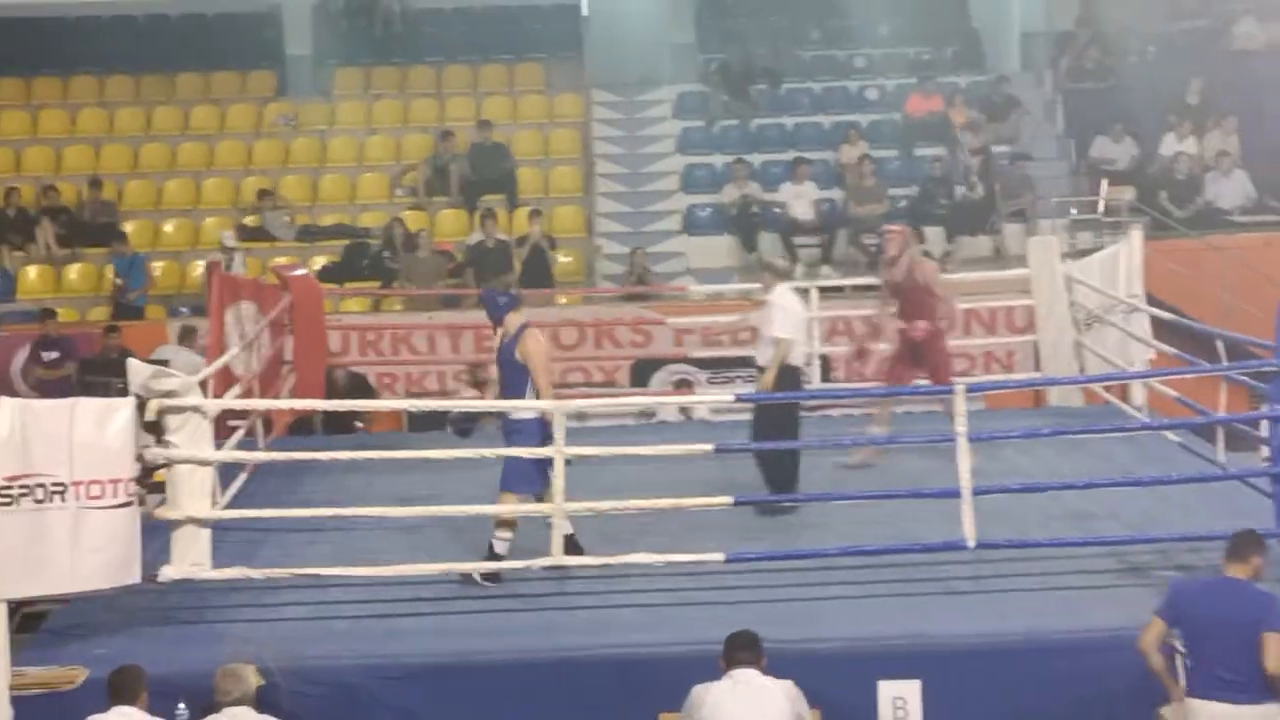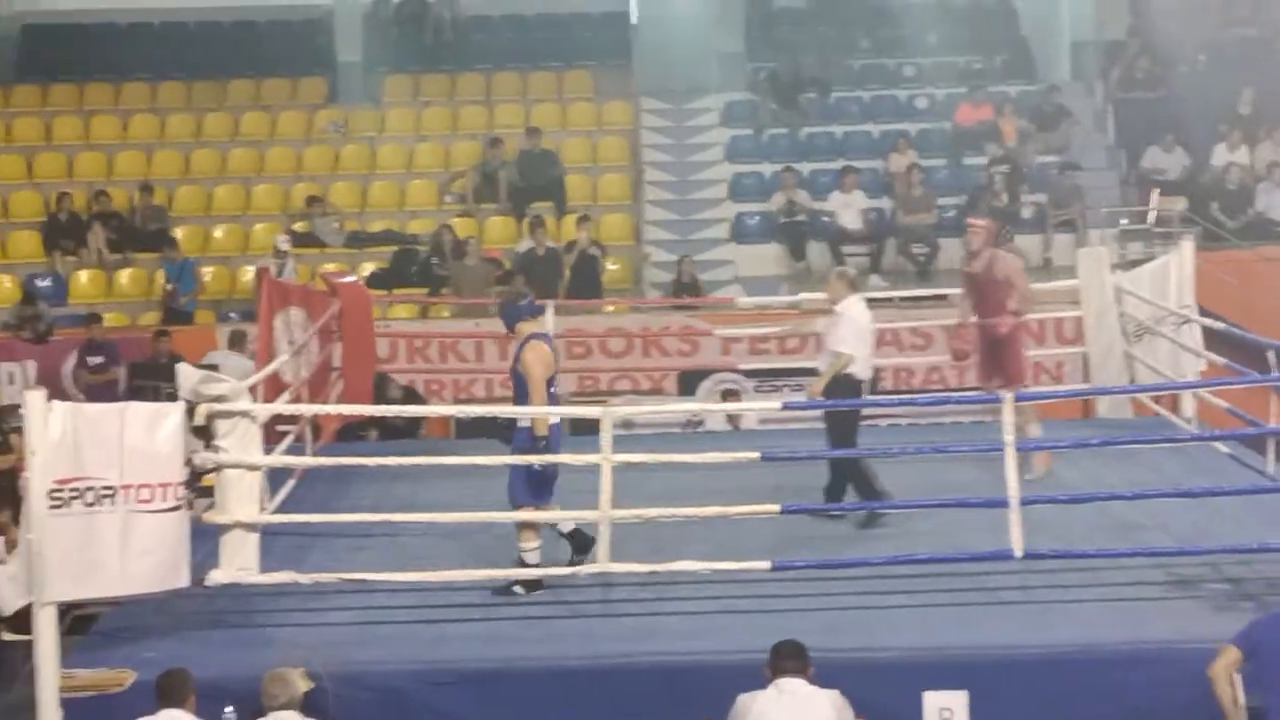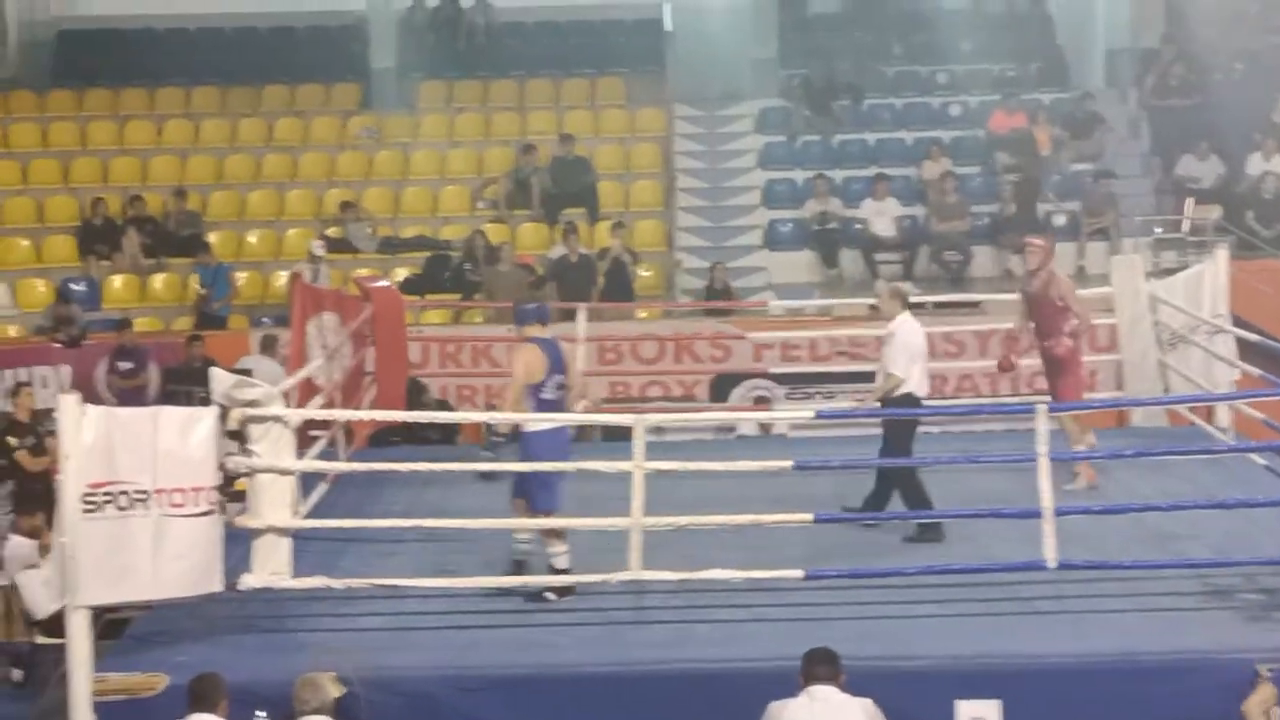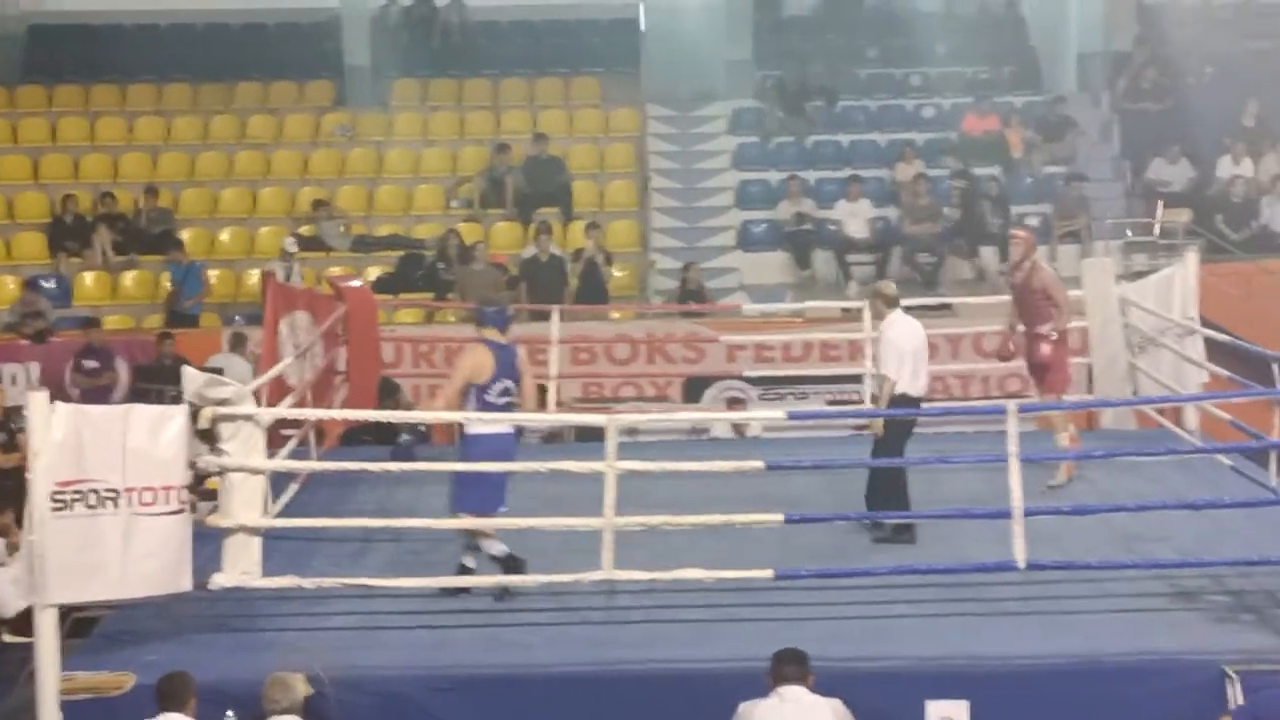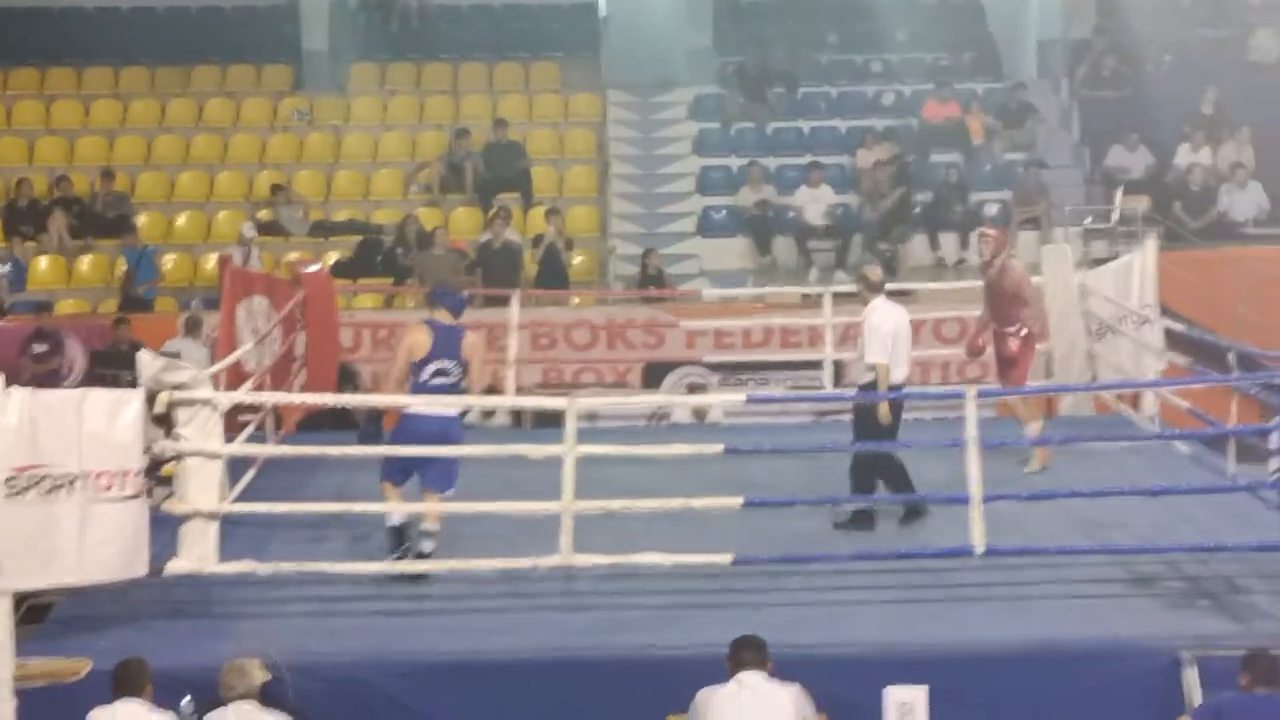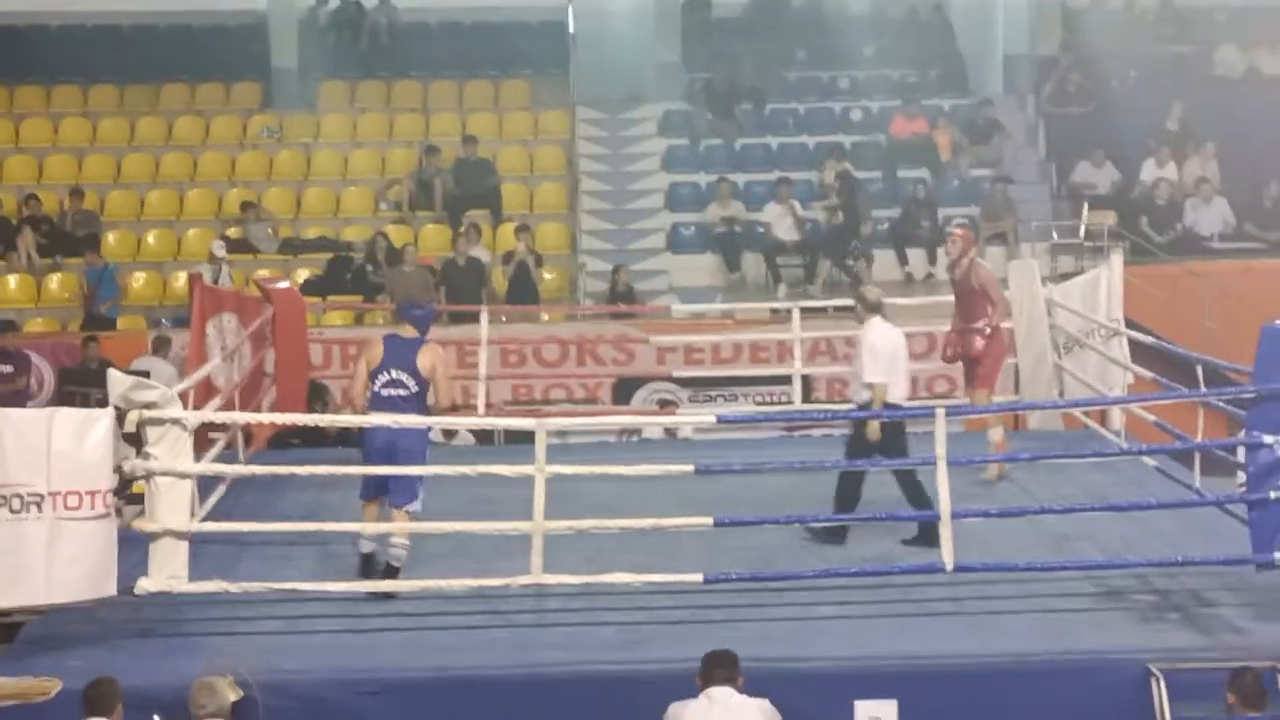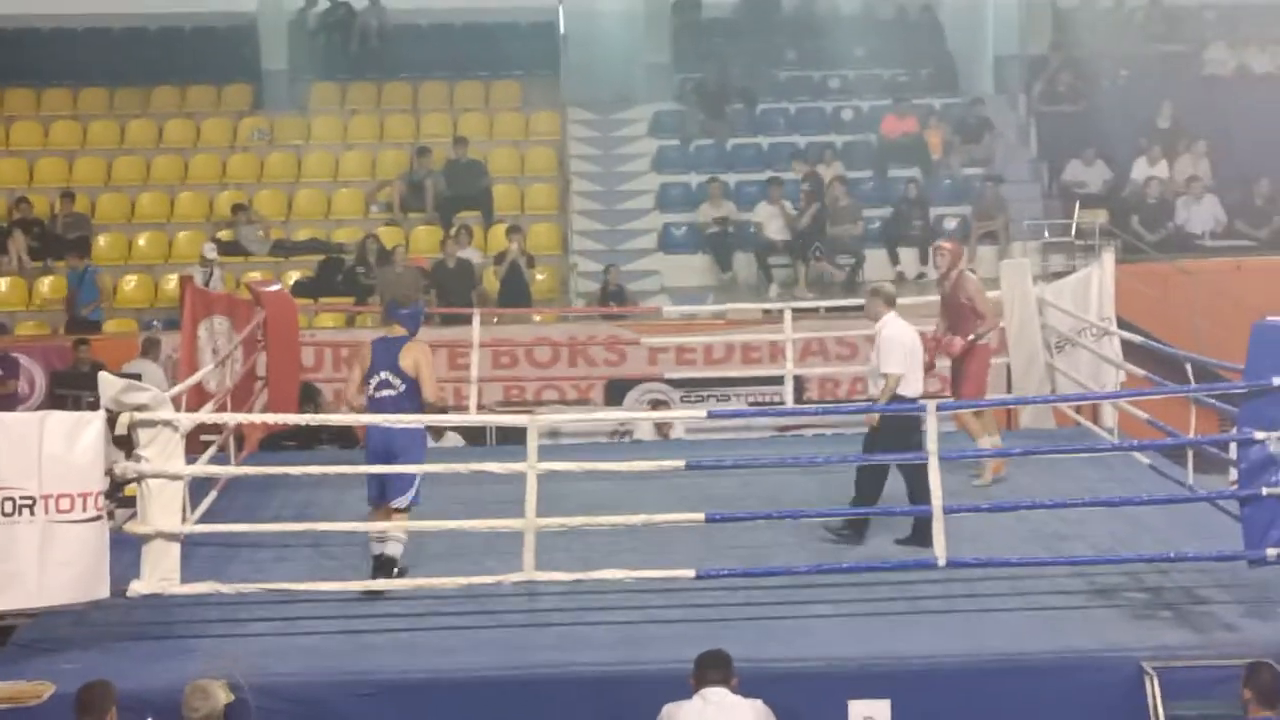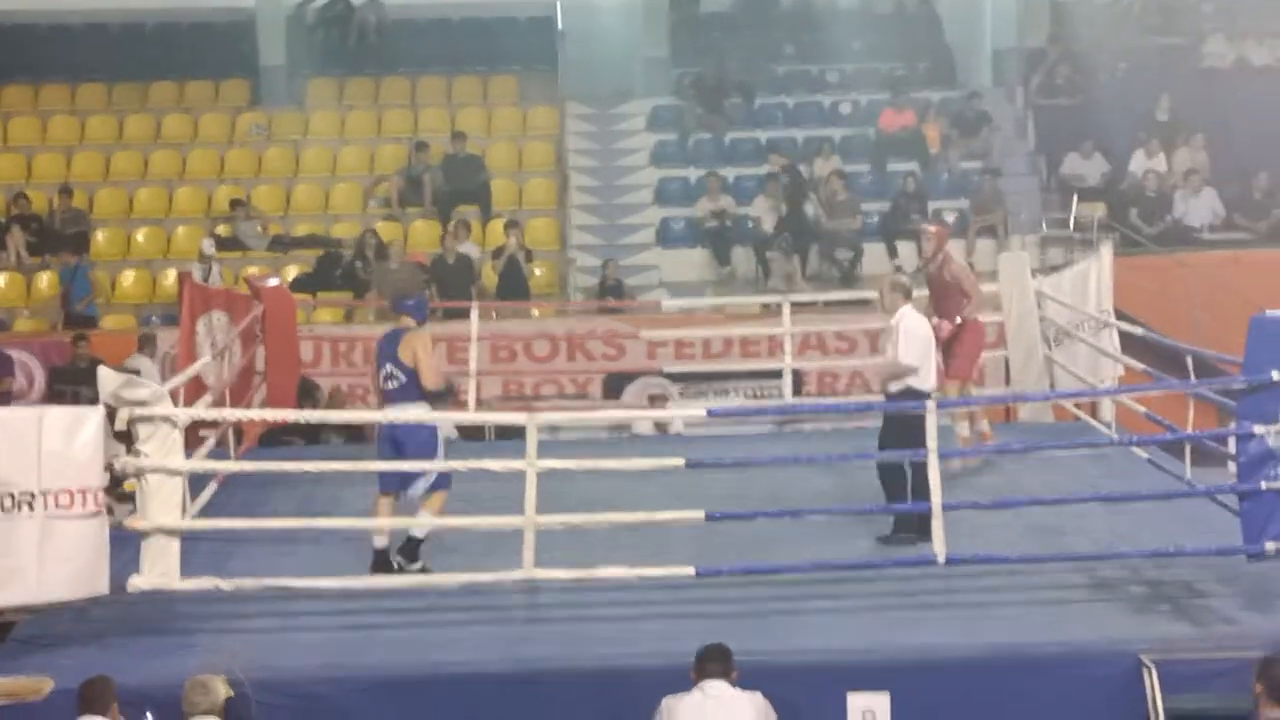
dt=0.2s
person 1, frame 1
left shoulder: (530, 339)
right shoulder: (506, 337)
left elbow: (545, 389)
left wrist: (551, 432)
left hip: (529, 426)
right hip: (514, 423)
left knee: (509, 494)
right knee: (539, 491)
left ankle: (494, 566)
right ankle: (570, 546)
person 1, frame 2
left shoulder: (532, 350)
right shoulder: (536, 342)
left elbow: (539, 401)
left wrist: (541, 446)
left hip: (535, 433)
right hip: (535, 432)
left knee: (525, 504)
right knee: (535, 501)
left ankle: (530, 577)
right ankle: (580, 539)
person 1, frame 3
left shoulder: (524, 352)
right shoulder: (558, 347)
left elbow: (512, 401)
right elbow: (571, 390)
left hip: (539, 437)
right hip: (558, 432)
left knee: (544, 510)
right knee: (522, 500)
left ankle: (563, 581)
right ankle: (519, 565)
person 1, frame 4
left shoulder: (475, 353)
right shoulder: (518, 355)
left elbow: (447, 398)
right elbow: (530, 405)
left hip: (479, 441)
right hip: (506, 439)
left knee: (466, 513)
right knee: (483, 512)
left ankle: (509, 562)
right ankle: (466, 572)
person 1, frame 5
left shoulder: (414, 332)
right shoulder: (469, 339)
left elbow: (394, 380)
right elbow: (476, 387)
left wrist: (374, 415)
left hip: (416, 419)
right hip: (450, 422)
left knee: (391, 481)
right knee: (434, 493)
left ankle: (400, 539)
right ankle: (423, 554)
person 1, frame 6
left shoulder: (375, 345)
right shoulder: (432, 352)
left elbow: (356, 394)
right elbow: (444, 401)
left hip: (377, 431)
right hip: (412, 435)
left knee: (372, 500)
right knee: (402, 508)
left ankle: (368, 563)
right ankle: (391, 571)
person 1, frame 7
left shoulder: (368, 349)
right shoulder: (418, 349)
left elbow: (353, 397)
right elbow: (431, 397)
right wrist: (426, 407)
left hip: (377, 431)
right hip: (409, 433)
left knee: (380, 504)
right knee: (400, 506)
left ankle: (381, 565)
right ankle: (386, 568)
person 1, frame 8
left shoulder: (383, 341)
right shoulder: (419, 337)
right elbow: (431, 383)
right wrist: (447, 387)
left hip: (389, 421)
right hip: (418, 422)
left knee: (388, 492)
right knee: (438, 487)
left ankle: (381, 558)
right ankle: (410, 551)
person 2, frame 1
left shoulder: (778, 301)
right shoulder: (792, 300)
left elbow: (783, 341)
left wrist: (770, 372)
left hip: (779, 375)
right hip: (791, 374)
left knee: (764, 437)
right knee: (785, 436)
left ankle: (781, 494)
right ankle: (787, 493)
person 2, frame 2
left shoulder: (849, 313)
right shoulder: (857, 310)
left elbow: (845, 356)
left wrist: (821, 381)
left hip: (842, 384)
right hip: (852, 385)
left knee: (843, 449)
right knee: (844, 446)
left ankle: (877, 502)
right ankle: (833, 501)
person 2, frame 3
left shoulder: (903, 332)
right shoulder: (907, 327)
left elbow: (896, 376)
left wrist: (871, 398)
left hip: (901, 403)
right hip: (904, 401)
left knee: (899, 464)
right knee: (890, 458)
left ankle: (929, 523)
right ankle: (871, 508)
person 2, frame 4
left shoulder: (891, 332)
right shoulder: (912, 325)
left elbow: (891, 378)
left wrist: (879, 412)
left hip: (897, 403)
right hip: (910, 401)
left knee: (887, 463)
right knee: (884, 459)
left ankle: (902, 527)
right ankle: (879, 514)
person 2, frame 5
left shoulder: (874, 318)
right shoulder: (899, 312)
left elbow: (880, 364)
right elbow: (899, 355)
left wrist: (882, 400)
left hip: (875, 392)
right hip: (894, 390)
left knee: (864, 455)
right knee: (881, 452)
left ankle: (863, 515)
right ankle: (912, 503)
person 2, frame 6
left shoulder: (871, 337)
right shoulder: (896, 333)
left elbow: (877, 383)
right elbow: (900, 374)
left wrist: (873, 418)
left hip: (876, 410)
right hip: (895, 410)
left knee: (853, 470)
right knee: (904, 472)
left ankle: (836, 528)
right ankle: (929, 530)
person 2, frame 7
left shoulder: (889, 331)
right shoulder: (905, 327)
left elbow: (893, 375)
left wrist: (877, 408)
left hip: (893, 406)
right hip: (909, 405)
left knee: (870, 466)
right knee: (914, 469)
left ankle: (855, 527)
right ankle: (923, 531)
person 2, frame 8
left shoulder: (907, 323)
right shoulder: (912, 320)
left elbow: (909, 366)
left wrist: (884, 376)
left hip: (905, 398)
right hip: (917, 398)
left knee: (889, 461)
right knee: (918, 463)
left ankle: (905, 526)
right ankle: (920, 525)
person 3, frame 1
left shoulder: (924, 267)
right shoulder: (888, 270)
left elbow: (945, 301)
right elbow: (886, 304)
left wrist: (934, 325)
right wrist: (884, 324)
left hip: (930, 336)
right hip: (907, 337)
right ankle: (871, 447)
person 3, frame 2
left shoulder: (1004, 261)
right shoulder: (968, 263)
left elbow: (1026, 295)
left wrist: (1013, 315)
right wrist: (964, 329)
left hip: (1006, 330)
right hip: (984, 331)
left knee: (1015, 391)
right knee: (993, 390)
left ankle: (1040, 453)
person 3, frame 3
left shoulder: (1060, 283)
right shoulder: (1028, 281)
left elbow: (1083, 318)
right elbow: (1026, 314)
left wrist: (1071, 339)
right wrist: (1014, 341)
left hip: (1064, 352)
right hip: (1046, 350)
left knee: (1063, 412)
right knee: (1062, 410)
left ankle: (1086, 471)
right ankle: (1092, 452)
person 3, frame 4
left shoulder: (1043, 274)
right shoulder: (1014, 272)
left elbow: (1065, 308)
left wrist: (1053, 337)
right wrist: (1010, 331)
left hip: (1050, 340)
right hip: (1032, 338)
left knee: (1050, 401)
right knee: (1049, 399)
left ankle: (1067, 463)
right ankle: (1072, 449)
person 3, frame 5
left shoulder: (1014, 271)
right shoulder: (986, 269)
left elbow: (1035, 305)
left wrist: (1023, 334)
right wrist: (981, 327)
left hip: (1019, 336)
right hip: (1001, 335)
left knee: (1012, 395)
right knee: (1015, 394)
left ankle: (1038, 452)
right ankle: (1040, 443)
person 3, frame 6
left shoulder: (980, 270)
right shoulder: (953, 269)
left elbow: (1002, 305)
left wrist: (986, 331)
right wrist: (954, 332)
left hip: (986, 337)
right hip: (969, 335)
left knee: (980, 399)
right knee: (978, 397)
left ankle: (998, 458)
right ankle: (1000, 453)
person 3, frame 7
left shoulder: (969, 284)
right shoulder: (943, 283)
left elbow: (992, 319)
left wrist: (968, 338)
right wrist: (935, 342)
left hip: (975, 350)
right hip: (960, 350)
left knee: (963, 411)
right knee: (978, 408)
left ankle: (992, 465)
right ankle: (996, 461)
person 3, frame 8
left shoulder: (954, 266)
right shoulder: (929, 266)
left elbow: (977, 298)
left wrist: (956, 322)
left hip: (966, 330)
right hip: (950, 332)
left knee: (952, 391)
right knee: (963, 390)
left ankle: (962, 449)
right ankle: (987, 442)
